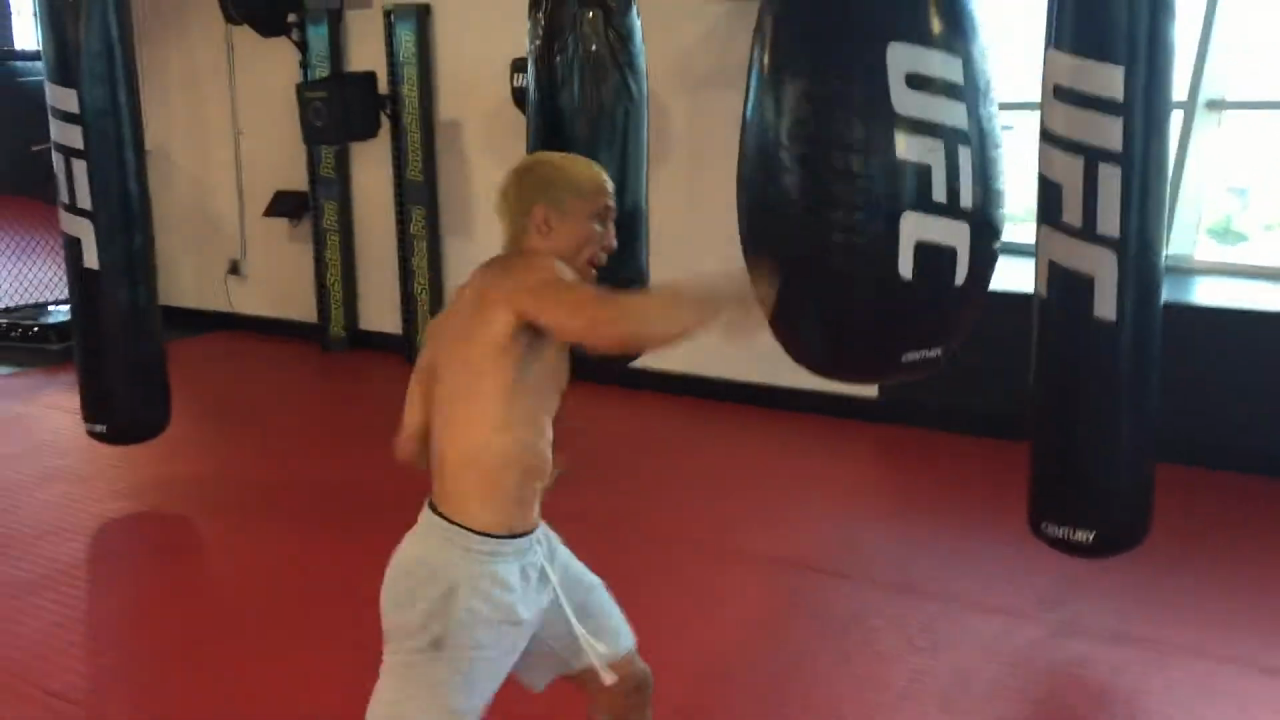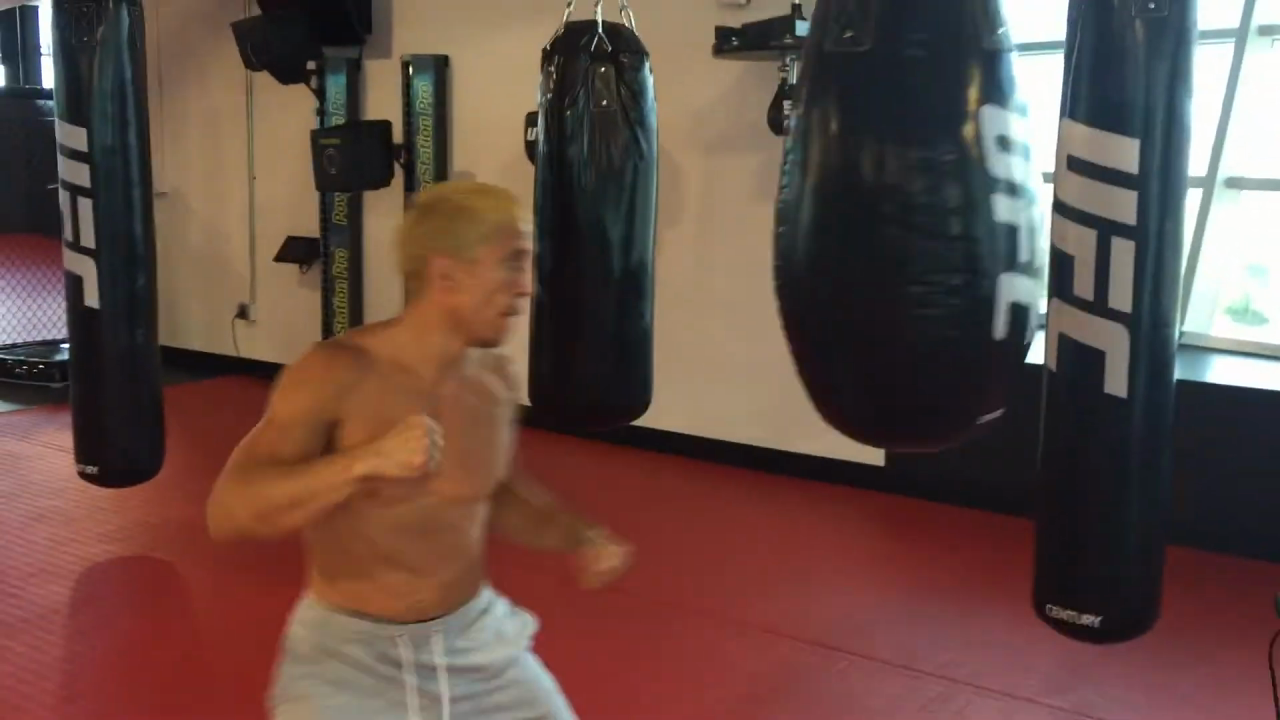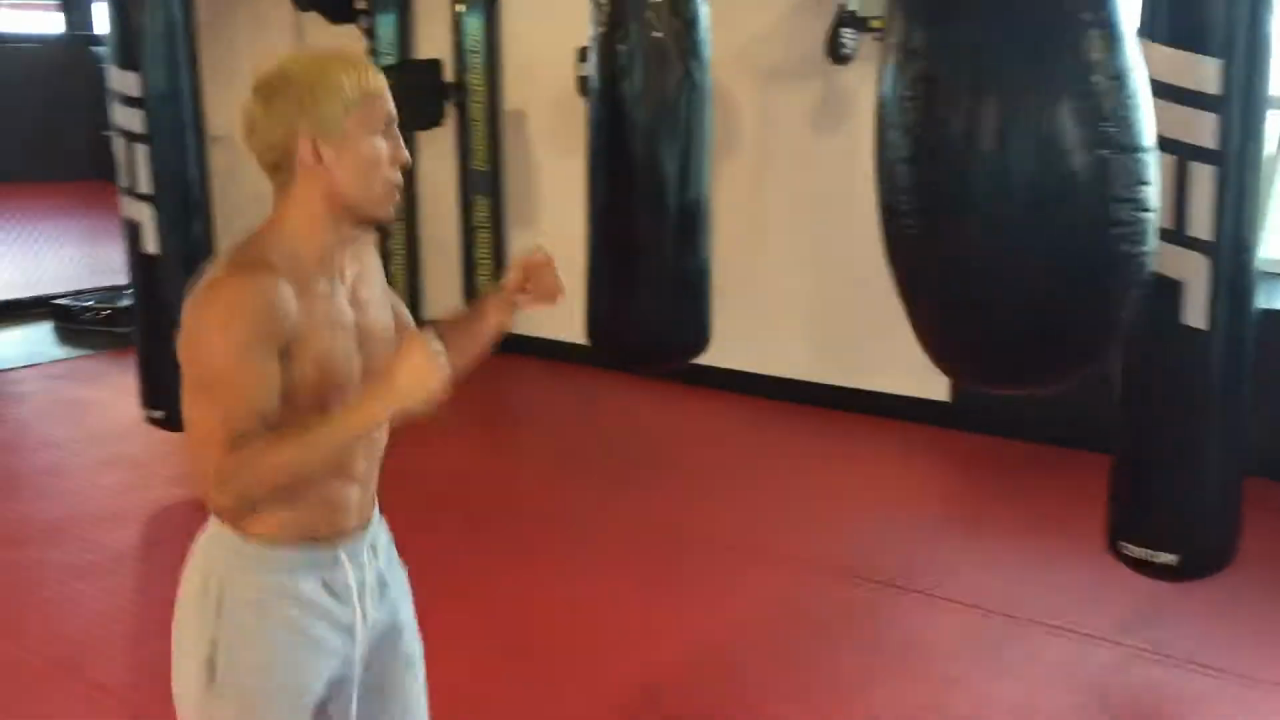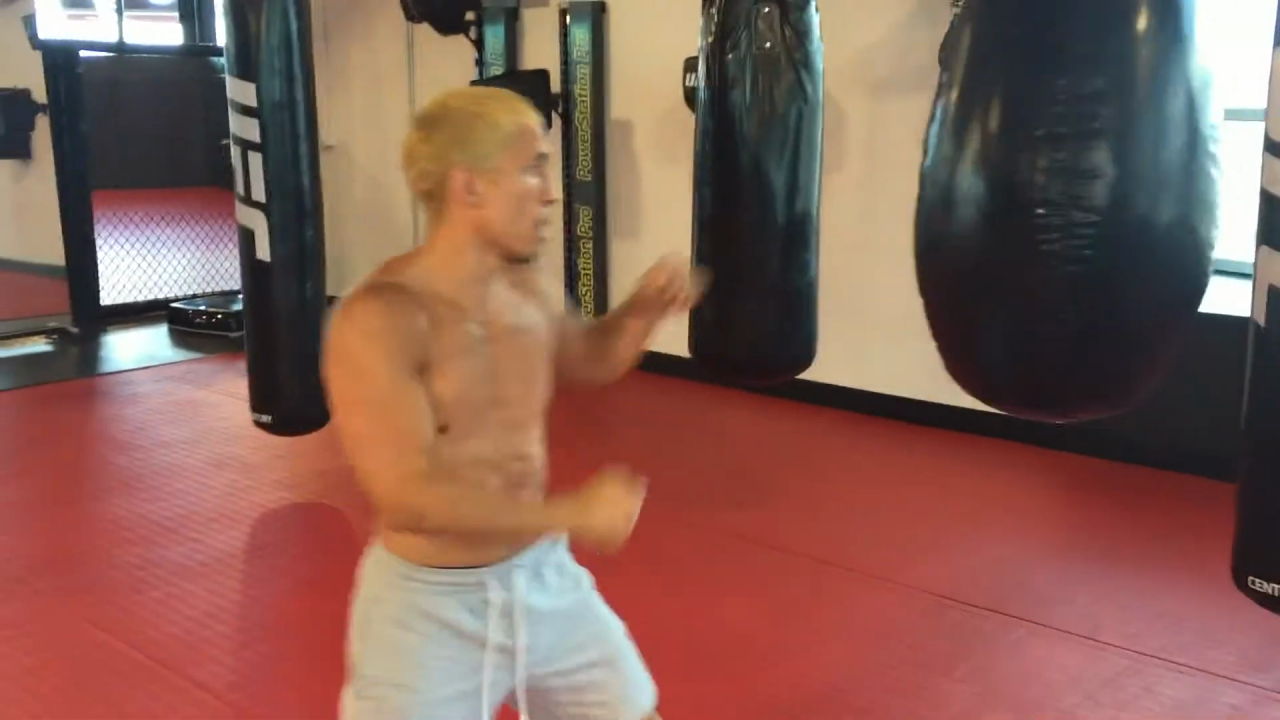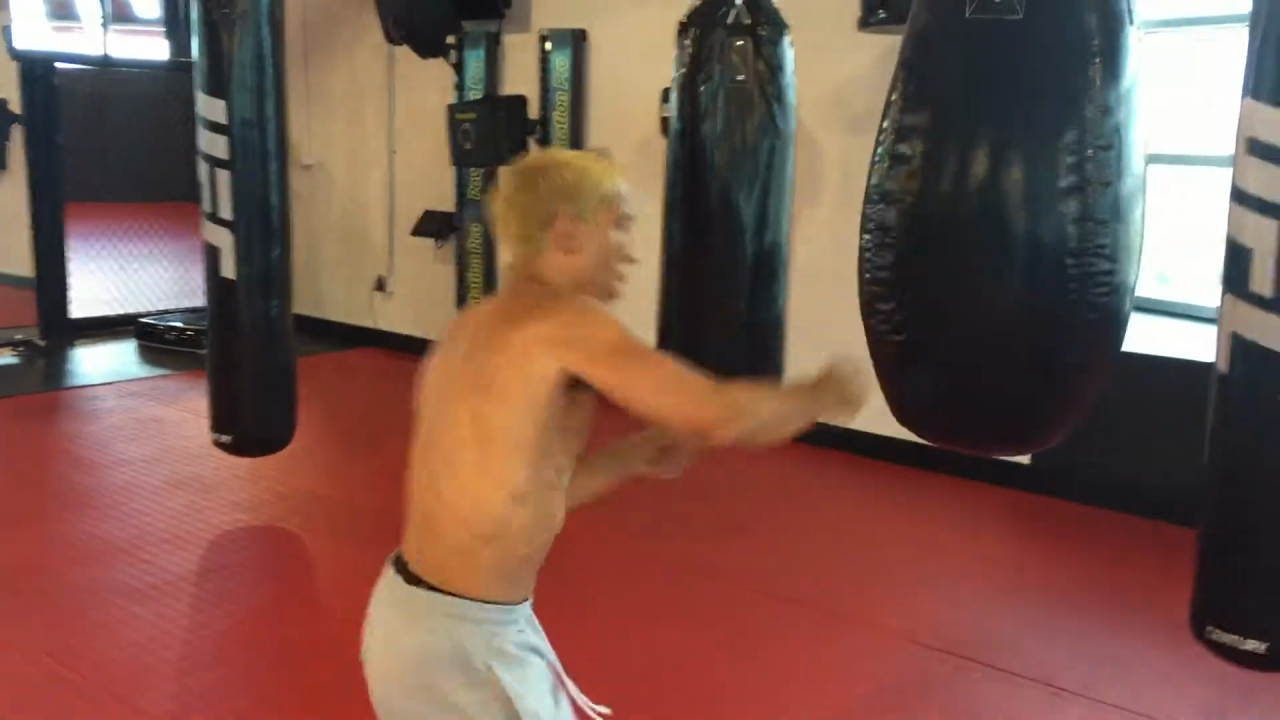
dt=0.4s
person 1, frame 1
left shoulder: (464, 324)
right shoulder: (527, 278)
left elbow: (411, 446)
right elbow: (618, 324)
right wrist: (734, 293)
left hip: (526, 555)
right hip: (460, 573)
person 1, frame 2
left shoulder: (493, 380)
right shoulder: (332, 375)
right elbow: (228, 514)
left wrist: (580, 539)
right wrist: (364, 463)
left hip: (472, 636)
right hip: (343, 648)
person 1, frame 3
left shoulder: (358, 256)
right shoulder: (240, 298)
left elbow: (423, 367)
right elbow: (230, 486)
left wrist: (501, 304)
right wrist: (381, 403)
left hip: (364, 561)
right hip: (264, 585)
person 1, frame 4
left shoulder: (519, 289)
right shoulder: (376, 322)
left elbow: (590, 358)
right elbow: (405, 497)
left wrist: (646, 306)
right wrist: (572, 515)
left hip: (541, 574)
right hip: (430, 605)
person 1, frame 5
left shoulder: (478, 331)
right shoulder: (560, 323)
right elbow: (719, 419)
left wrist: (637, 452)
right wrist: (825, 392)
left hip: (437, 621)
right hip: (463, 647)
